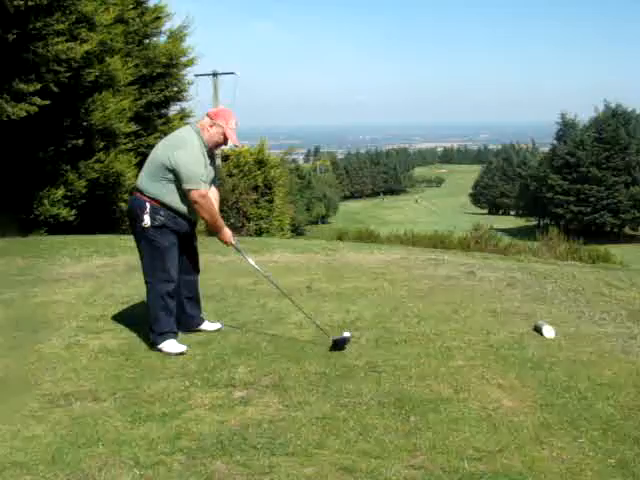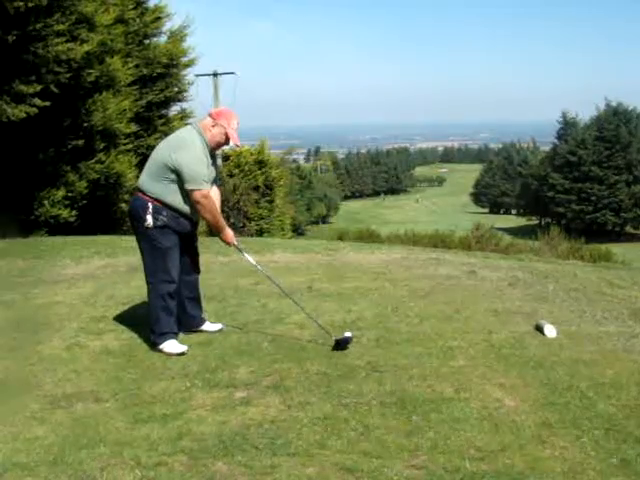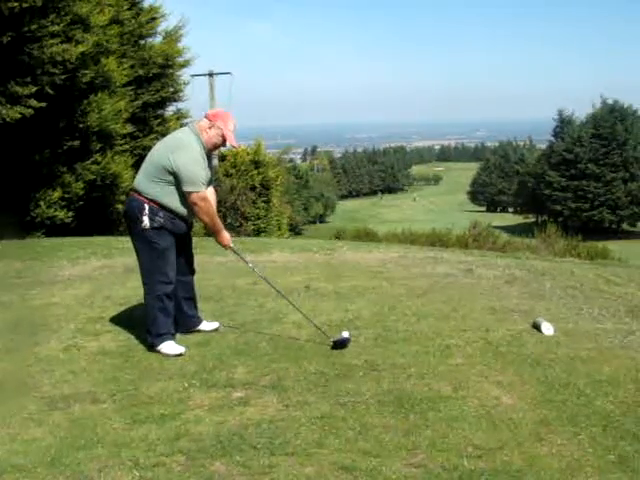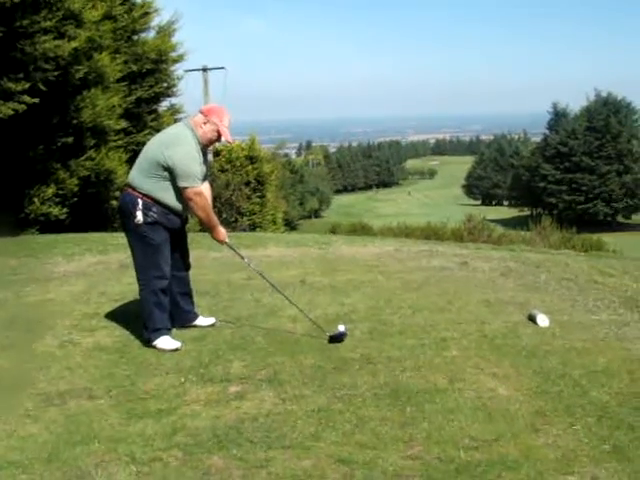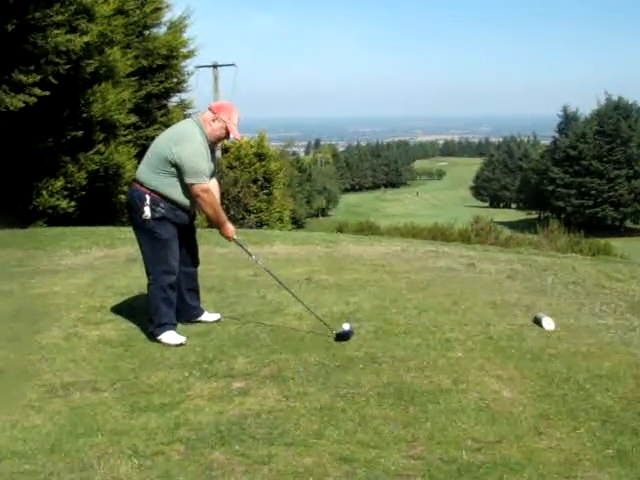
dt=0.2s
person 1, frame 1
left shoulder: (203, 146)
right shoulder: (187, 148)
left elbow: (210, 188)
right elbow: (198, 198)
left wrist: (215, 224)
right wrist: (220, 229)
left hip: (178, 217)
right hip: (154, 215)
left knee: (187, 270)
right knee: (163, 276)
left ankle: (190, 319)
right ankle: (162, 335)
person 1, frame 2
left shoulder: (203, 145)
right shoulder: (190, 148)
left elbow: (212, 188)
right elbow: (201, 198)
left wrist: (217, 224)
right wrist: (222, 229)
left hip: (177, 216)
right hip: (155, 215)
left knee: (188, 271)
right knee: (164, 276)
left ankle: (191, 320)
right ankle: (163, 336)
person 1, frame 3
left shoulder: (199, 146)
right shoulder: (188, 150)
left elbow: (207, 190)
right elbow: (198, 200)
left wrist: (214, 227)
right wrist: (219, 232)
left hip: (172, 216)
right hip: (150, 215)
left knee: (183, 271)
right knee: (161, 278)
left ankle: (188, 321)
right ankle: (160, 337)
person 1, frame 4
left shoulder: (194, 142)
right shoulder: (183, 145)
left elbow: (203, 185)
right elbow: (194, 196)
left wrist: (210, 222)
right wrist: (215, 227)
left hip: (167, 212)
right hip: (144, 211)
left knee: (178, 266)
right knee: (156, 273)
left ankle: (183, 316)
right ankle: (156, 332)
person 1, frame 5
left shoulder: (203, 138)
right shoulder: (191, 142)
left elbow: (211, 181)
right elbow: (201, 192)
left wrist: (218, 218)
right wrist: (223, 224)
left hip: (175, 207)
right hip: (152, 206)
left knee: (187, 261)
right knee: (164, 268)
left ankle: (189, 311)
right ankle: (161, 326)
